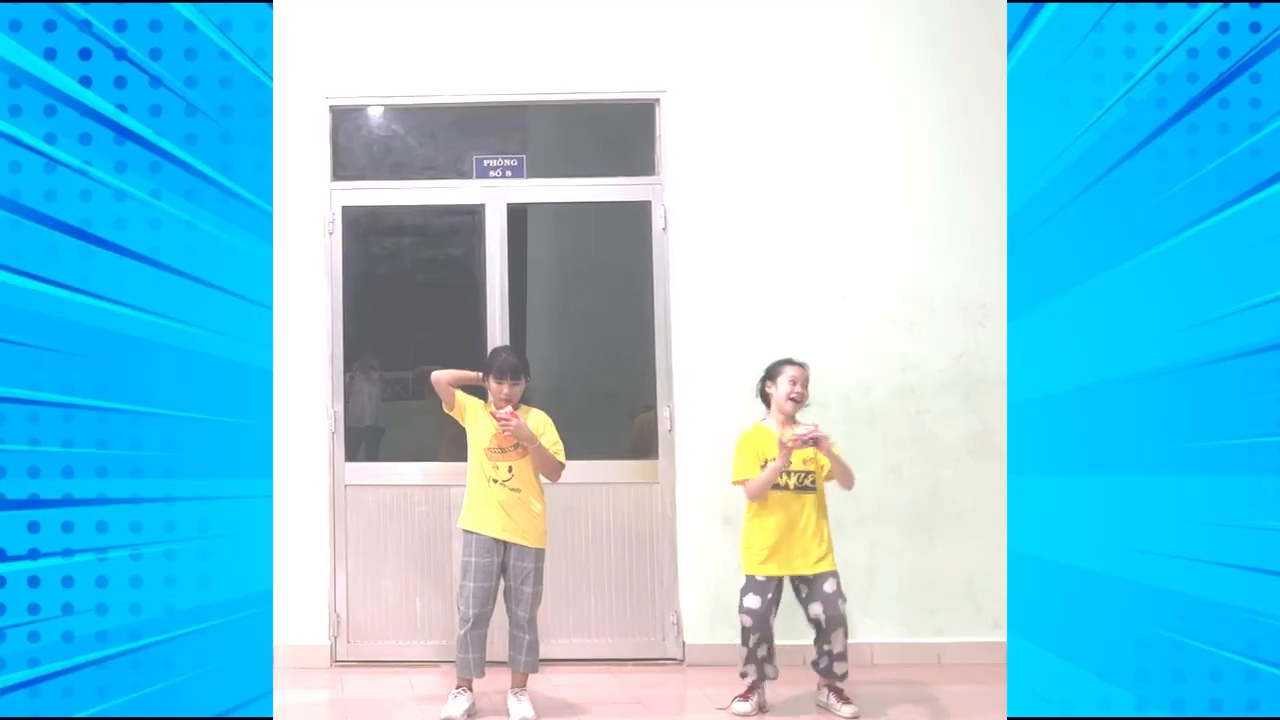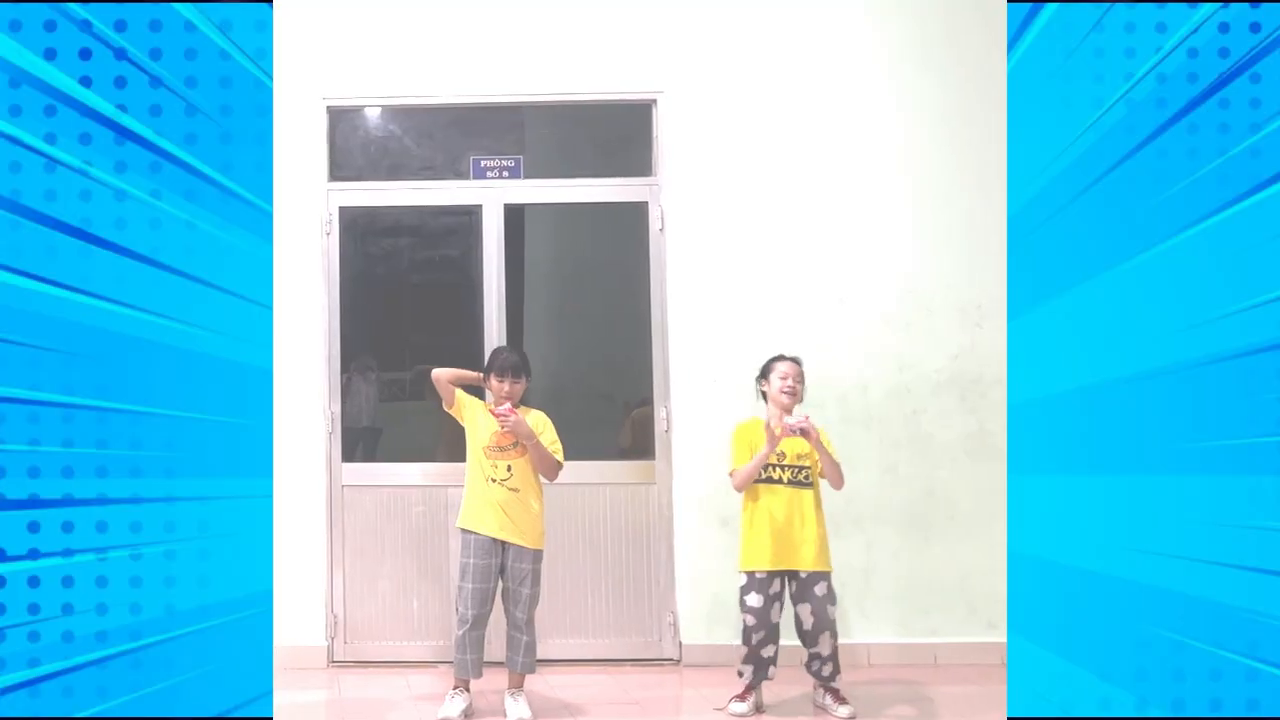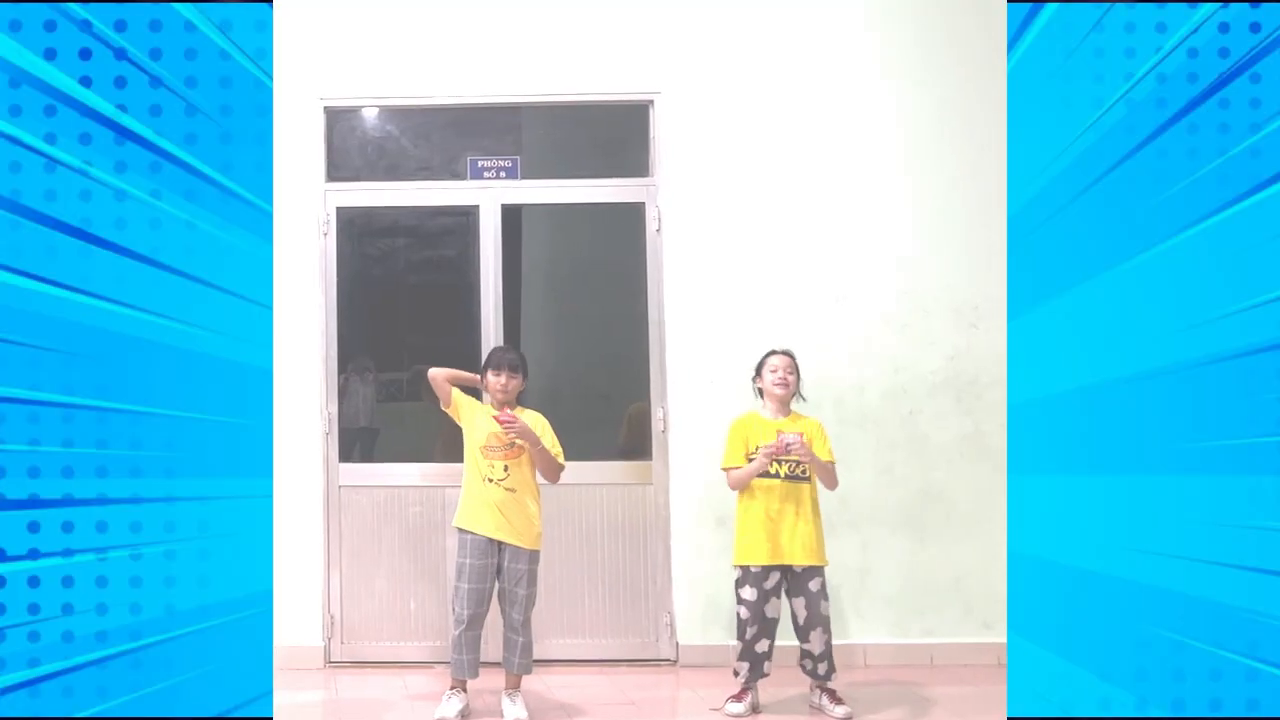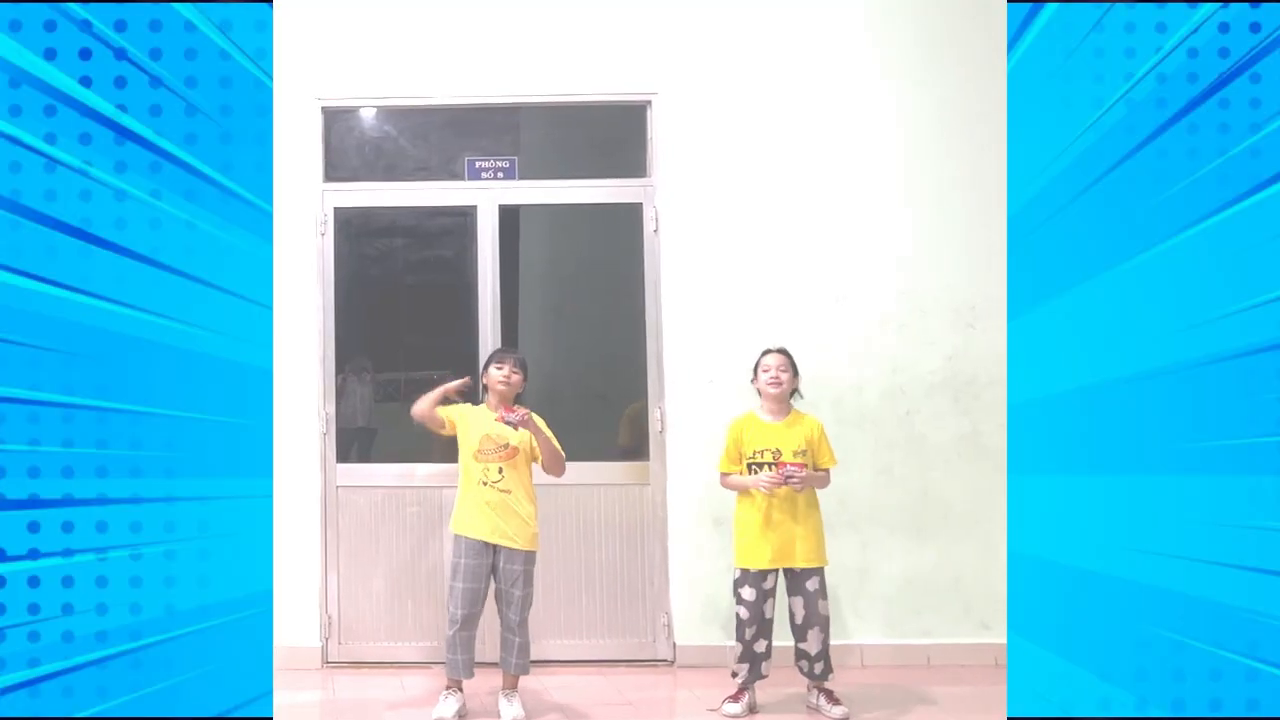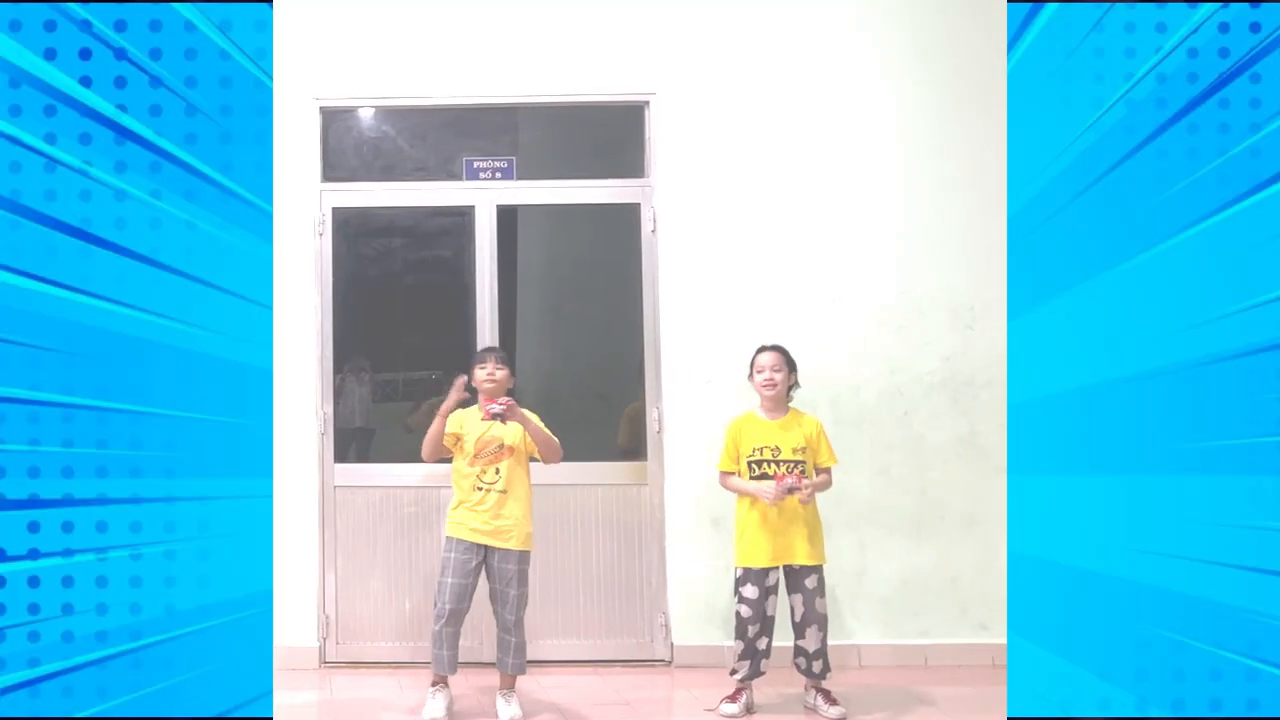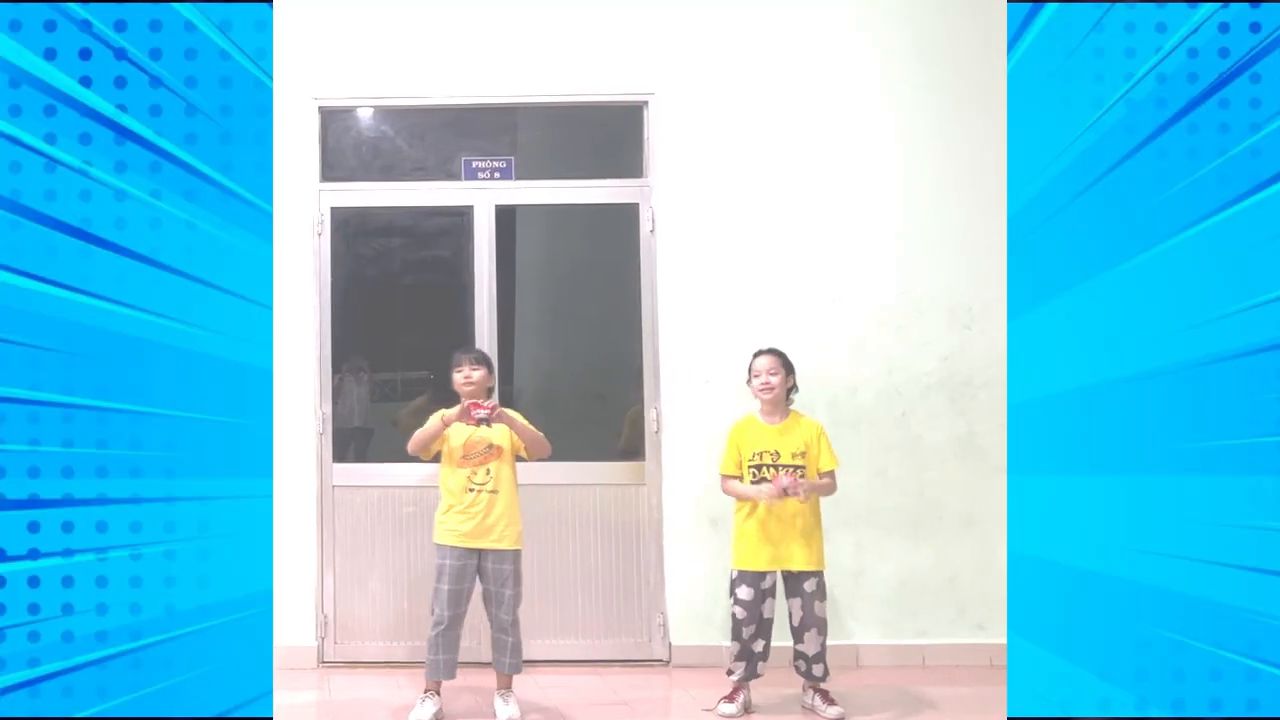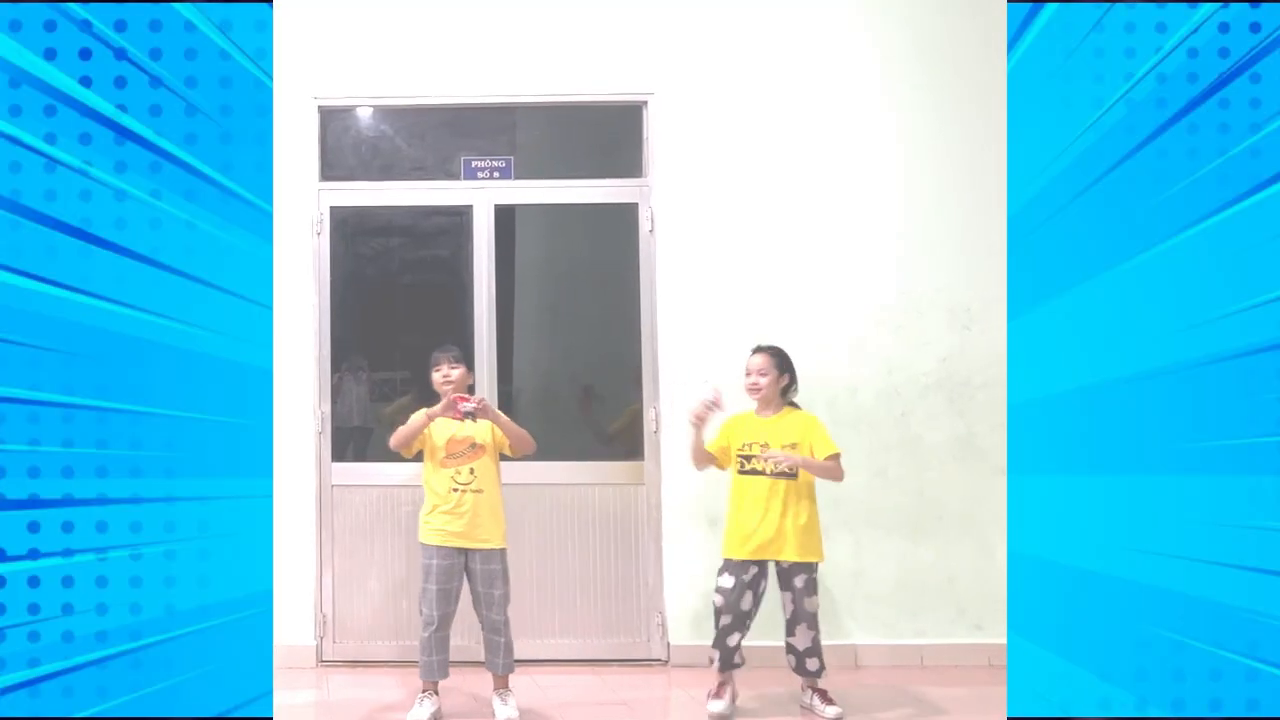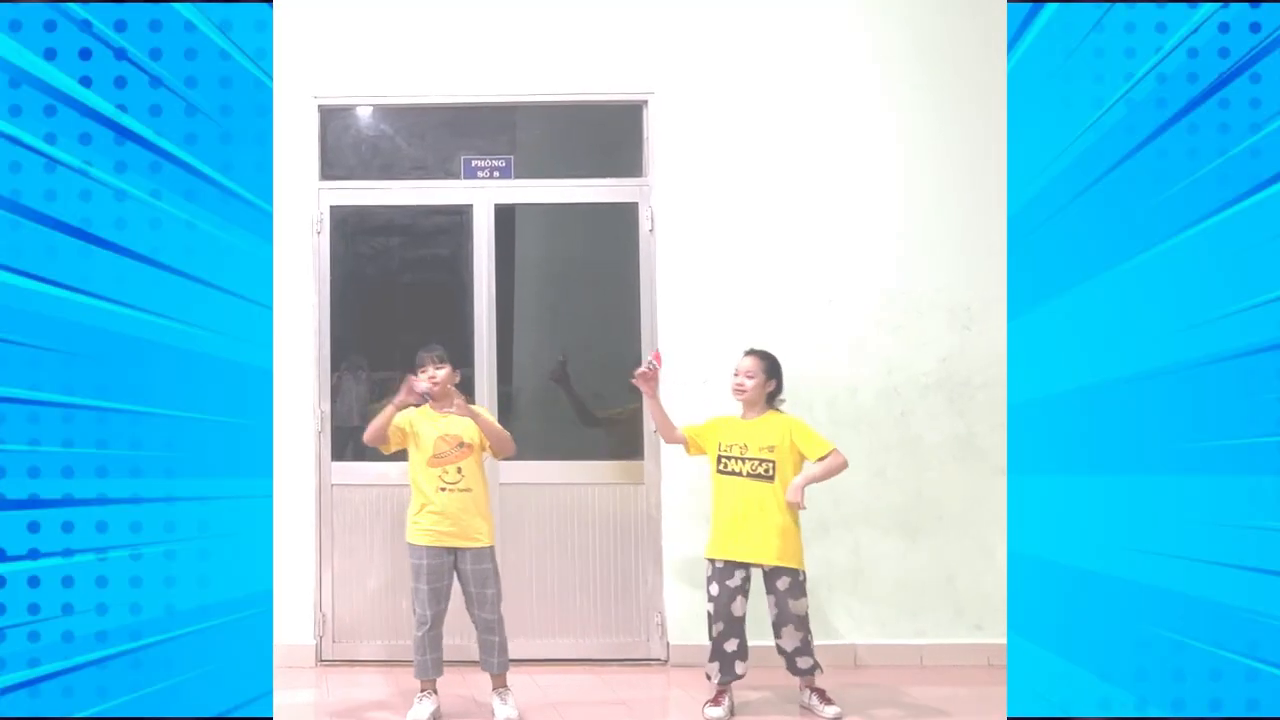
dt=0.2s
person 1, frame 1
left shoulder: (538, 419)
right shoulder: (473, 411)
left elbow: (556, 472)
right elbow: (438, 378)
left wrist: (527, 438)
right wrist: (481, 377)
left hip: (527, 532)
right hip: (481, 528)
left knee: (523, 614)
right knee: (472, 611)
right ankle: (464, 690)
person 1, frame 2
left shoulder: (537, 420)
right shoulder: (472, 411)
left elbow: (552, 472)
right elbow: (438, 375)
left wrist: (526, 434)
right wrist: (481, 378)
left hip: (525, 532)
right hip: (480, 528)
left knee: (521, 614)
right knee: (471, 612)
right ankle: (461, 690)
person 1, frame 3
left shoulder: (535, 421)
right shoulder: (470, 411)
left elbow: (554, 474)
right elbow: (435, 375)
left wrist: (530, 439)
right wrist: (478, 381)
left hip: (522, 532)
right hip: (477, 528)
left knee: (518, 615)
right knee: (467, 612)
person 1, frame 4
left shoulder: (530, 420)
right shoulder: (465, 415)
left elbow: (557, 469)
right elbow: (419, 413)
left wrist: (534, 429)
right wrist: (452, 387)
left hip: (517, 534)
right hip: (472, 530)
left knee: (514, 616)
right knee: (461, 612)
person 1, frame 5
left shoulder: (523, 419)
right shoulder: (460, 418)
left elbow: (555, 456)
right elbow: (429, 454)
left wrist: (521, 418)
right wrist: (446, 407)
left hip: (510, 534)
right hip: (464, 530)
left knee: (510, 616)
right knee: (448, 610)
right ankle: (439, 687)
person 1, frame 6
left shoulder: (507, 419)
right shoulder: (444, 418)
left elbow: (543, 451)
right elbow: (413, 449)
left wrist: (507, 420)
right wrist: (450, 419)
left hip: (501, 535)
right hip: (454, 535)
left knee: (504, 616)
right knee: (445, 617)
person 1, frame 7
left shoulder: (488, 419)
right shoulder: (426, 418)
left elbow: (527, 448)
right elbow: (395, 444)
left wrist: (492, 415)
right wrist: (434, 413)
left hip: (487, 535)
right hip: (440, 534)
left knee: (495, 615)
right knee: (435, 617)
person 1, frame 8
left shoulder: (473, 416)
right shoulder: (410, 418)
left elbow: (507, 450)
right elbow: (370, 439)
left wrist: (471, 413)
right wrist: (398, 402)
left hip: (475, 533)
right hip: (428, 534)
left knee: (488, 614)
right knee: (427, 617)
person 2, frame 1
left shoulder: (812, 438)
right shoulder: (752, 438)
left elbow: (847, 483)
right elbow: (752, 493)
left wrist: (827, 452)
right wrist: (781, 459)
left hip: (813, 551)
right hip: (764, 552)
left knee: (833, 617)
right knee: (753, 619)
left ankle: (828, 687)
right ankle: (754, 688)
person 2, frame 2
left shoulder: (809, 430)
right shoulder: (747, 430)
left elbow: (837, 482)
right elbow: (739, 483)
left wrist: (817, 445)
right wrist: (768, 447)
left hip: (808, 548)
right hip: (762, 548)
left knee: (820, 618)
right knee: (757, 619)
left ankle: (824, 686)
right ankle: (752, 687)
person 2, frame 3
left shoulder: (810, 427)
right shoulder: (744, 424)
left elbow: (832, 482)
right elbow: (733, 481)
left wrist: (811, 457)
right wrist: (761, 460)
left hip: (802, 542)
right hip: (757, 541)
left knee: (813, 614)
right knee: (753, 615)
left ankle: (820, 687)
right ankle: (748, 687)
person 2, frame 4
left shoulder: (810, 426)
right shoulder: (741, 426)
left elbow: (825, 478)
right elbow: (725, 478)
left wrist: (808, 479)
right wrist: (754, 481)
left hip: (802, 541)
right hip: (757, 541)
left knee: (812, 615)
right knee: (751, 616)
left ankle: (817, 687)
right ankle: (745, 687)
person 2, frame 5
left shoulder: (810, 425)
right shoulder: (740, 426)
left elbow: (826, 476)
right elbow: (725, 477)
left wrist: (812, 487)
right wrist: (757, 488)
left hip: (803, 540)
right hip: (757, 540)
left knee: (811, 614)
right knee: (751, 614)
left ankle: (814, 687)
right ankle: (743, 687)
person 2, frame 6
left shoulder: (810, 429)
right shoulder: (741, 430)
left elbow: (830, 482)
right elbow: (727, 483)
left wrist: (811, 488)
right wrist: (757, 492)
left hip: (802, 545)
right hip: (755, 544)
left knee: (810, 618)
right knee: (747, 616)
left ankle: (813, 688)
right ankle: (740, 687)
person 2, frame 7
left shoulder: (805, 423)
right shoulder: (736, 423)
left elbow: (836, 472)
right elbow: (701, 463)
left wrist: (798, 460)
right wrist: (698, 429)
left hip: (795, 537)
right hip: (745, 538)
left knee: (802, 613)
right knee: (729, 607)
left ankle: (810, 687)
right ankle: (723, 682)
person 2, frame 8
left shoulder: (788, 426)
right shoulder: (719, 427)
left elbow: (838, 461)
right elbow: (670, 435)
left wrist: (802, 480)
right wrist: (651, 395)
left hip: (777, 543)
right hip: (728, 542)
left knee: (791, 616)
right knee: (723, 615)
left ankle: (809, 688)
right ankle: (723, 688)
